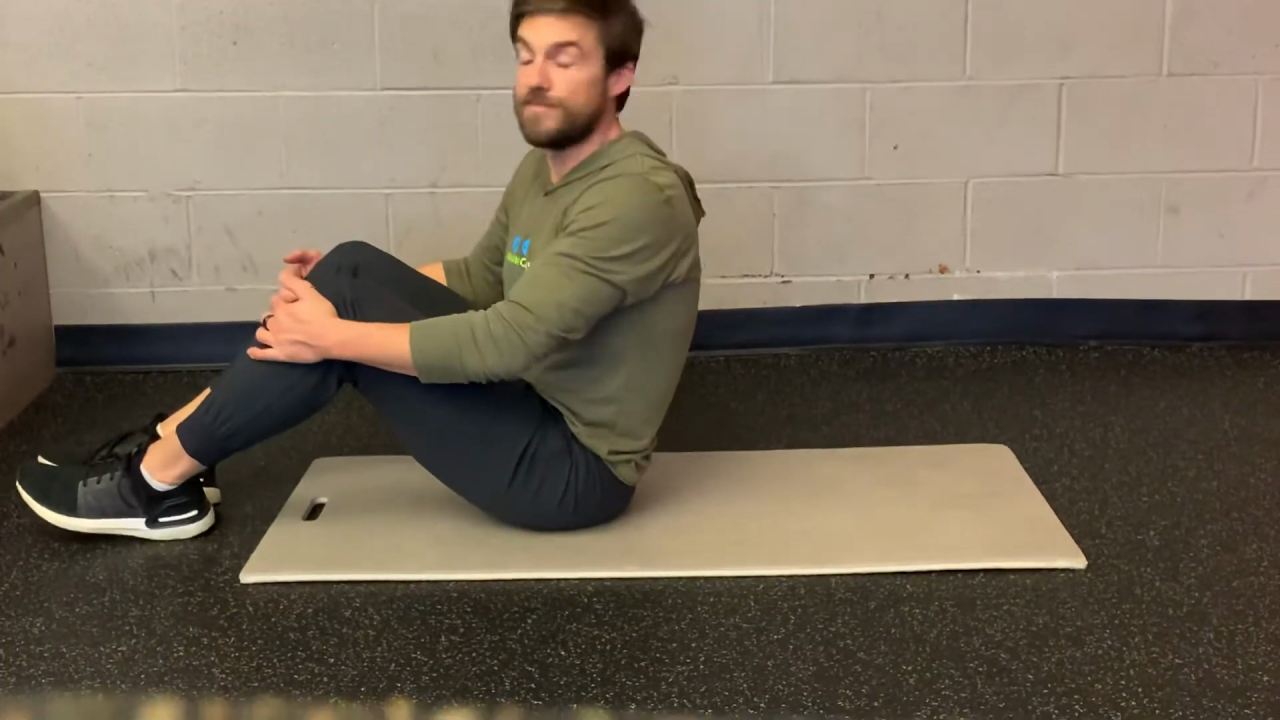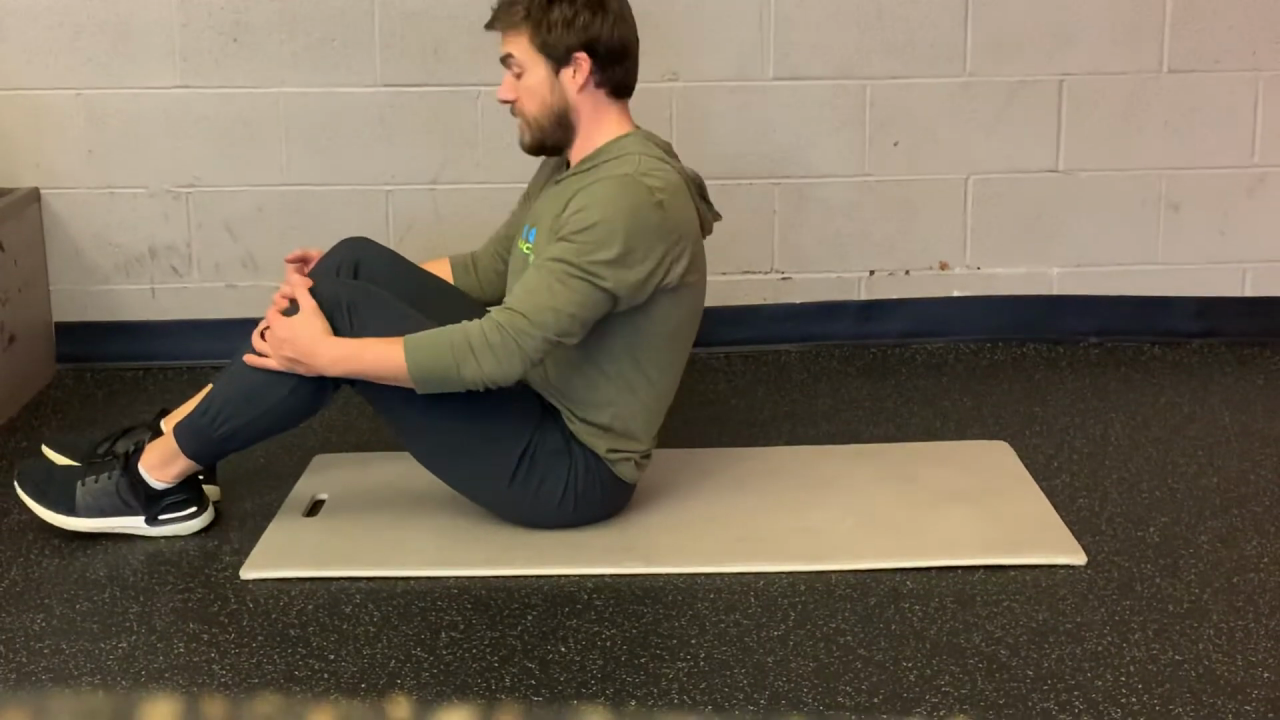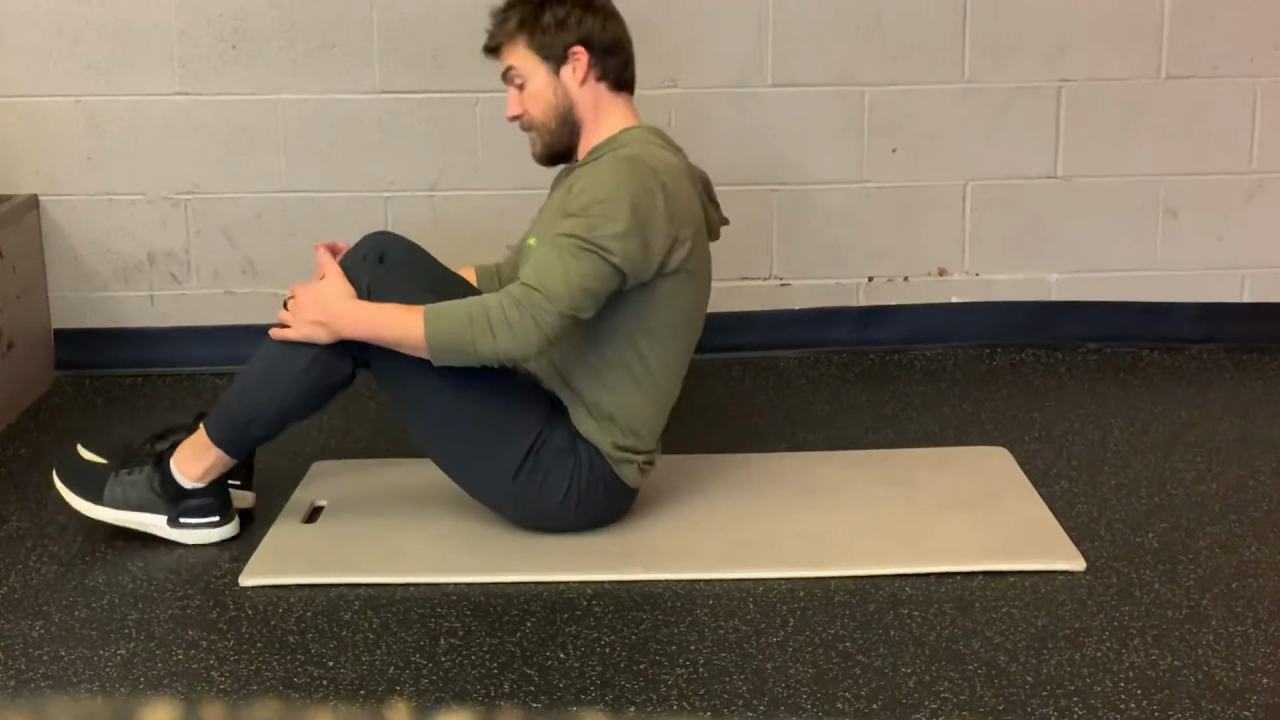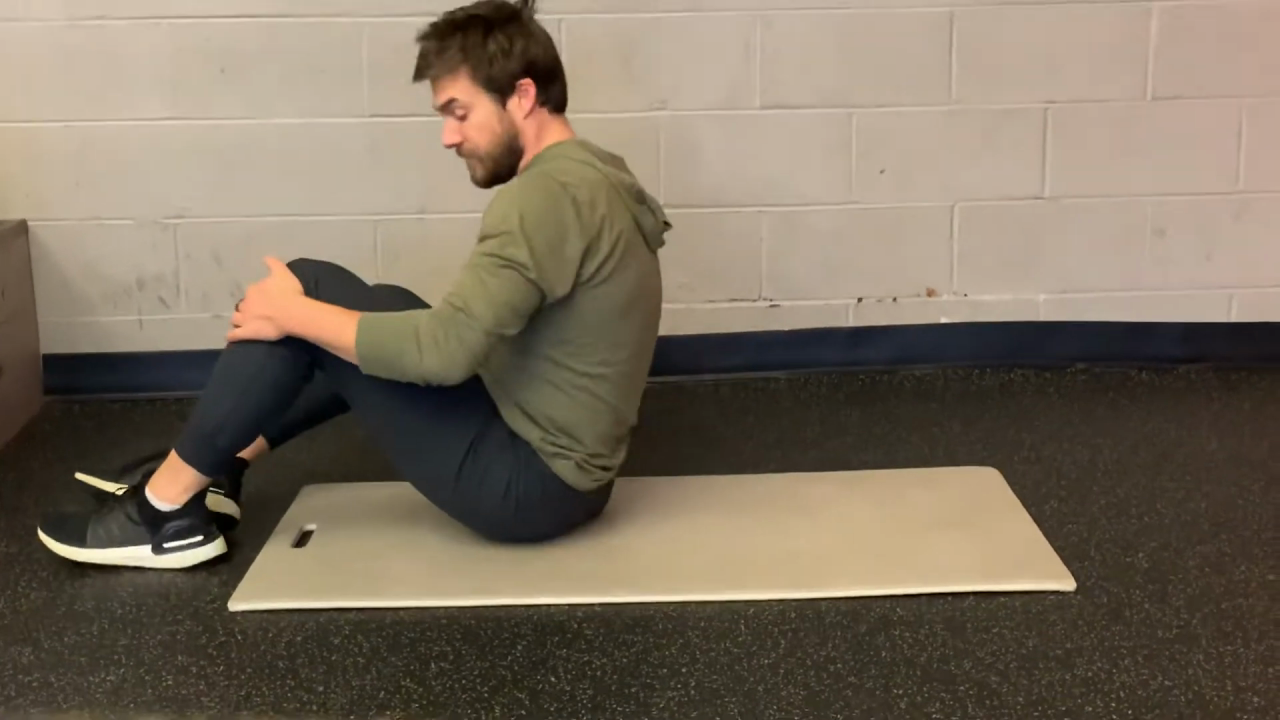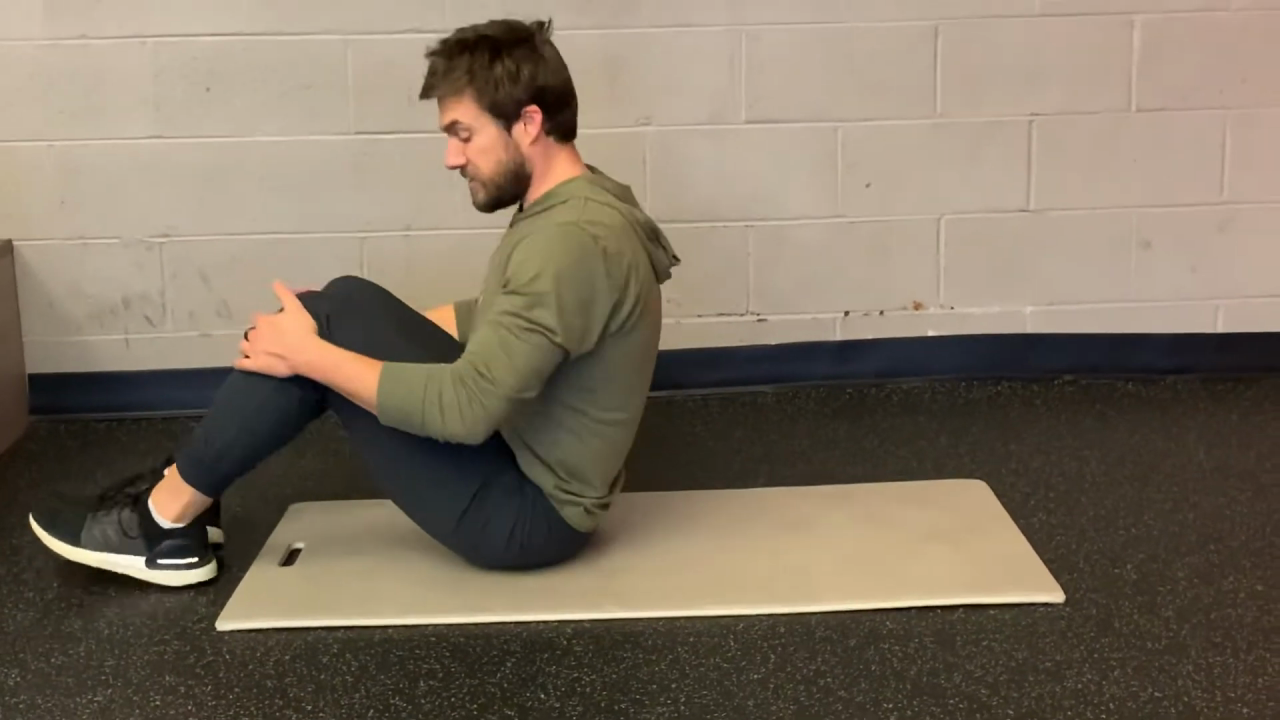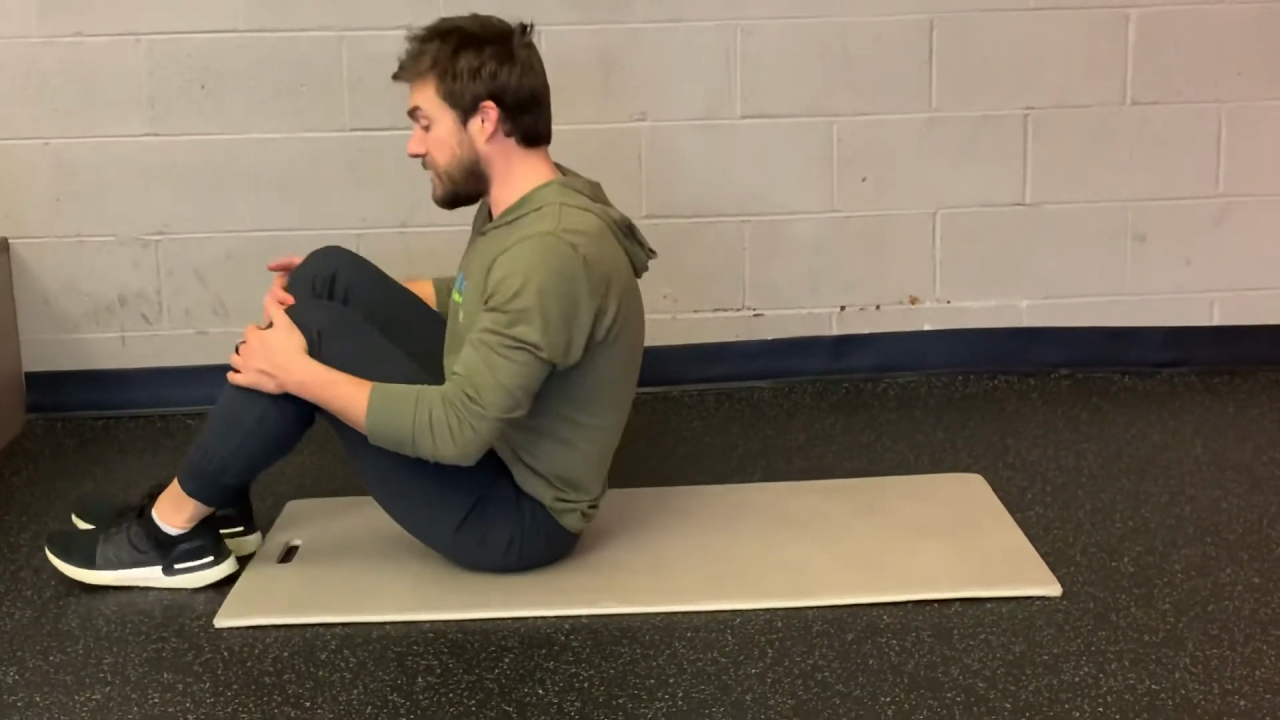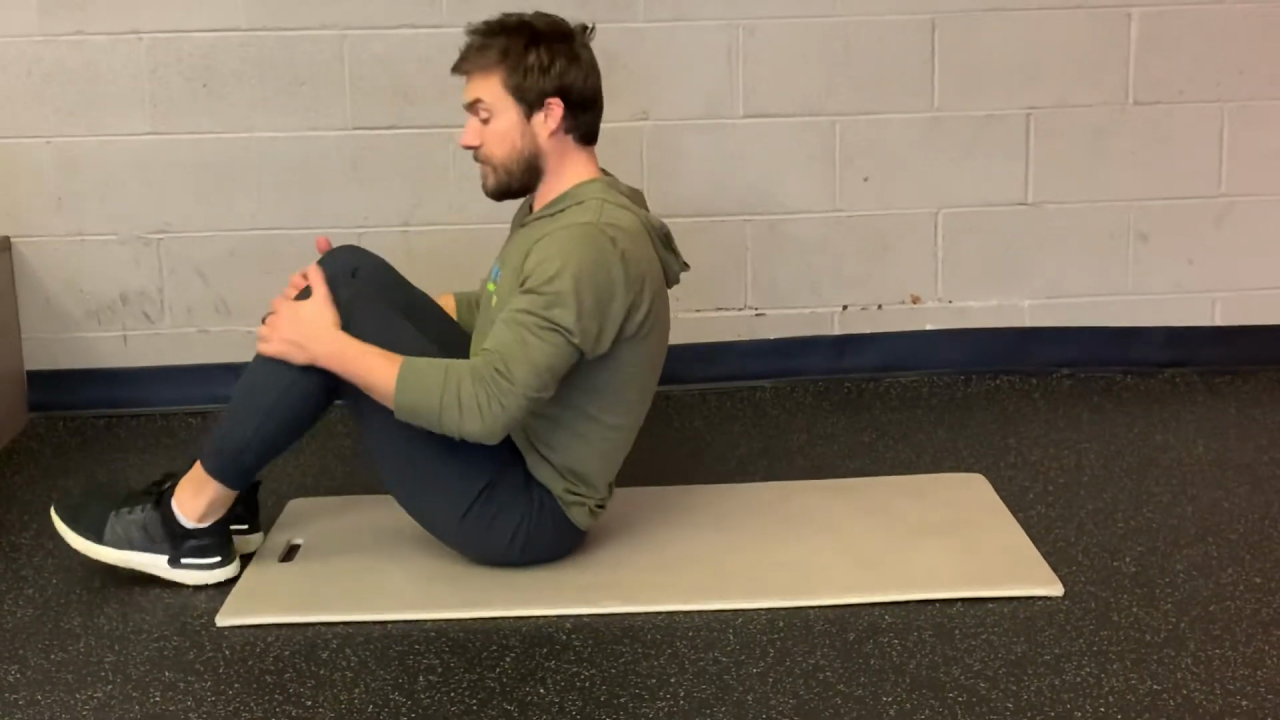
dt=0.4s
person 1, frame 1
left shoulder: (637, 199)
right shoulder: (542, 170)
left elbow: (505, 340)
right elbow: (481, 278)
left wrist: (333, 335)
right wrist: (345, 285)
left hip: (574, 471)
right hip: (541, 409)
left knee: (344, 308)
right knee: (352, 265)
left ankle: (157, 480)
right ankle: (174, 440)
person 1, frame 2
left shoulder: (630, 199)
right shoulder: (576, 166)
left elbow: (502, 350)
right elbow: (491, 272)
left wrist: (326, 354)
right wrist: (339, 280)
left hip: (571, 469)
right hip: (545, 406)
left knee: (341, 313)
right knee: (355, 263)
left ankle: (157, 479)
right ankle: (173, 438)
person 1, frame 3
left shoulder: (631, 180)
right shoulder: (599, 168)
left elbow: (515, 326)
right elbow: (515, 281)
left wrist: (352, 314)
right wrist: (367, 277)
left hip: (573, 474)
right hip: (554, 416)
left knee: (359, 301)
right knee: (383, 255)
left ankle: (188, 483)
right ankle: (213, 442)
person 1, frame 4
left shoulder: (547, 195)
right shoulder: (587, 179)
left elbow: (446, 351)
left wrist: (296, 313)
left hip: (524, 482)
right hip: (562, 469)
left knee: (311, 287)
right knee: (375, 311)
left ankle: (167, 510)
right ankle: (218, 461)
person 1, frame 5
left shoulder: (573, 240)
right shoulder: (573, 207)
left elbow: (465, 408)
right elbow: (495, 324)
left wrist: (311, 353)
right wrist: (344, 323)
left hip: (527, 514)
right hip: (527, 464)
left knee: (326, 326)
right knee: (352, 298)
left ankle: (167, 522)
right ankle: (188, 482)
person 1, frame 6
left shoulder: (554, 249)
right shoulder: (519, 203)
left elbow: (459, 431)
right elbow: (472, 305)
left wrist: (299, 372)
right wrist: (319, 299)
left hip: (515, 516)
right hip: (493, 439)
left knee: (313, 333)
right knee: (330, 273)
left ankle: (173, 530)
right ankle: (213, 495)
person 1, frame 7
left shoulder: (589, 243)
right shoulder: (558, 206)
left elbow: (484, 406)
right elbow: (491, 313)
left wrist: (330, 344)
right wrist: (349, 302)
left hip: (525, 510)
right hip: (512, 447)
left knee: (334, 320)
right knee: (348, 271)
left ankle: (189, 520)
right ankle: (223, 497)
